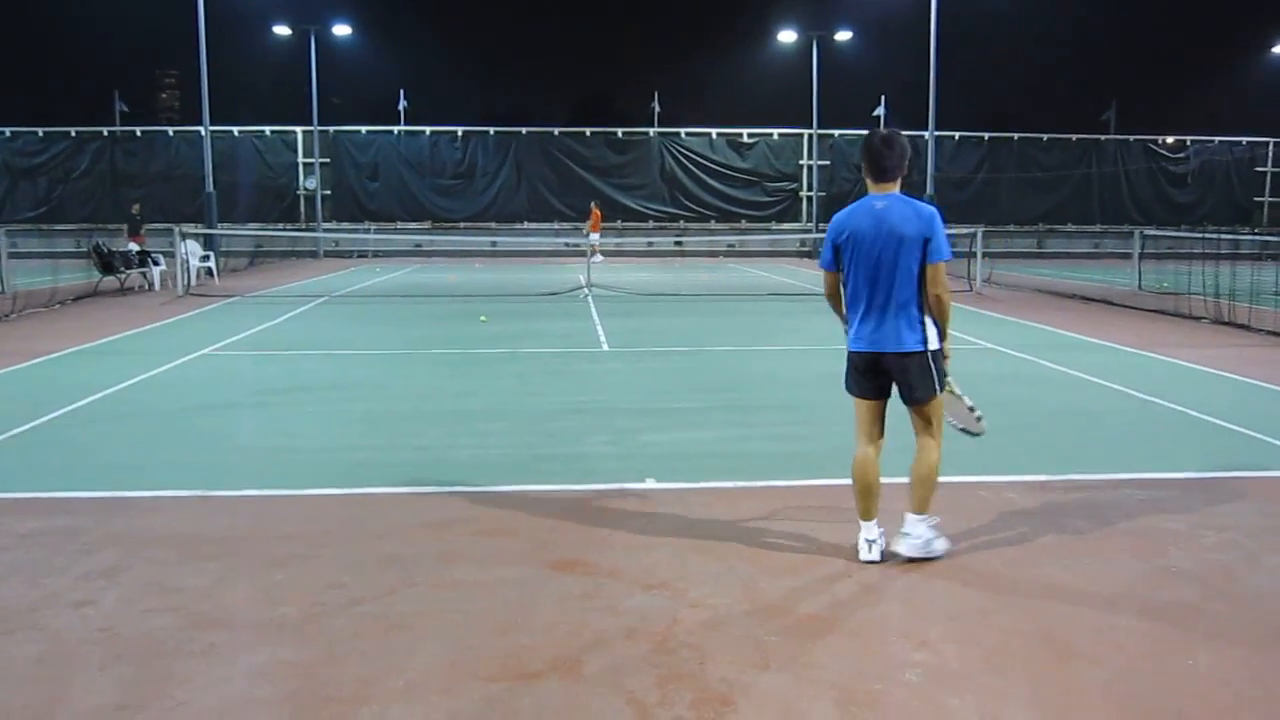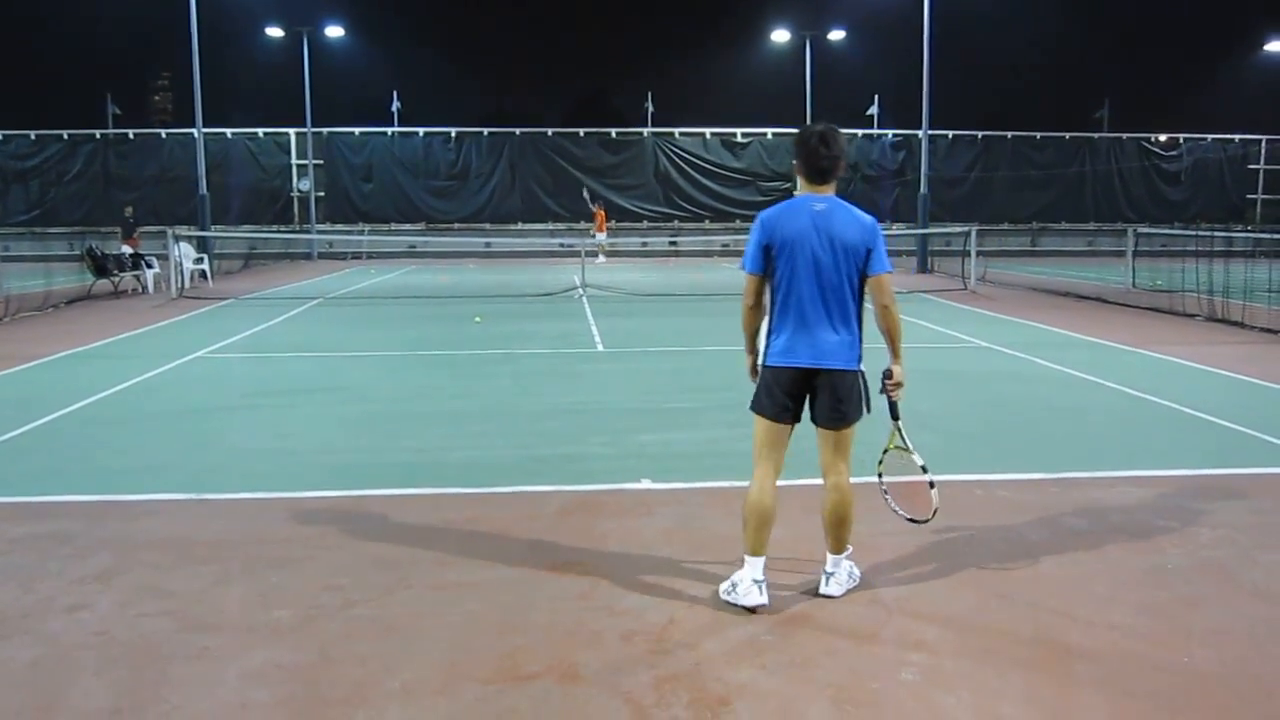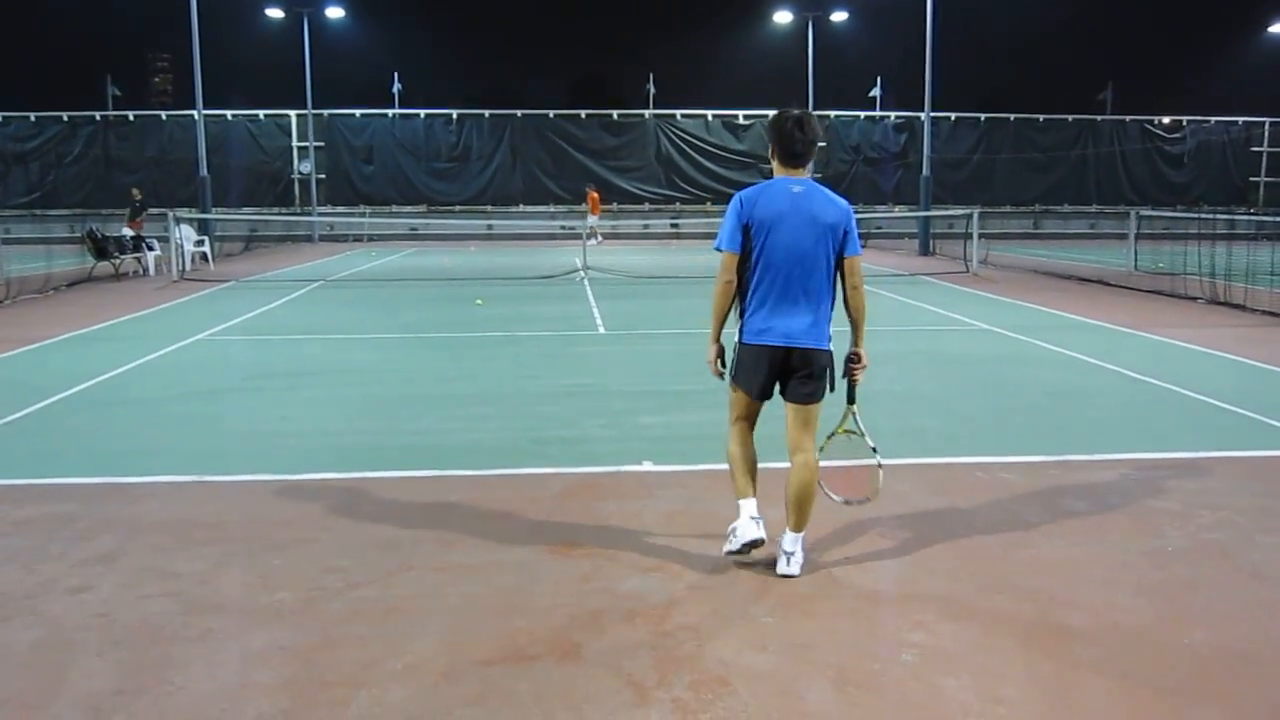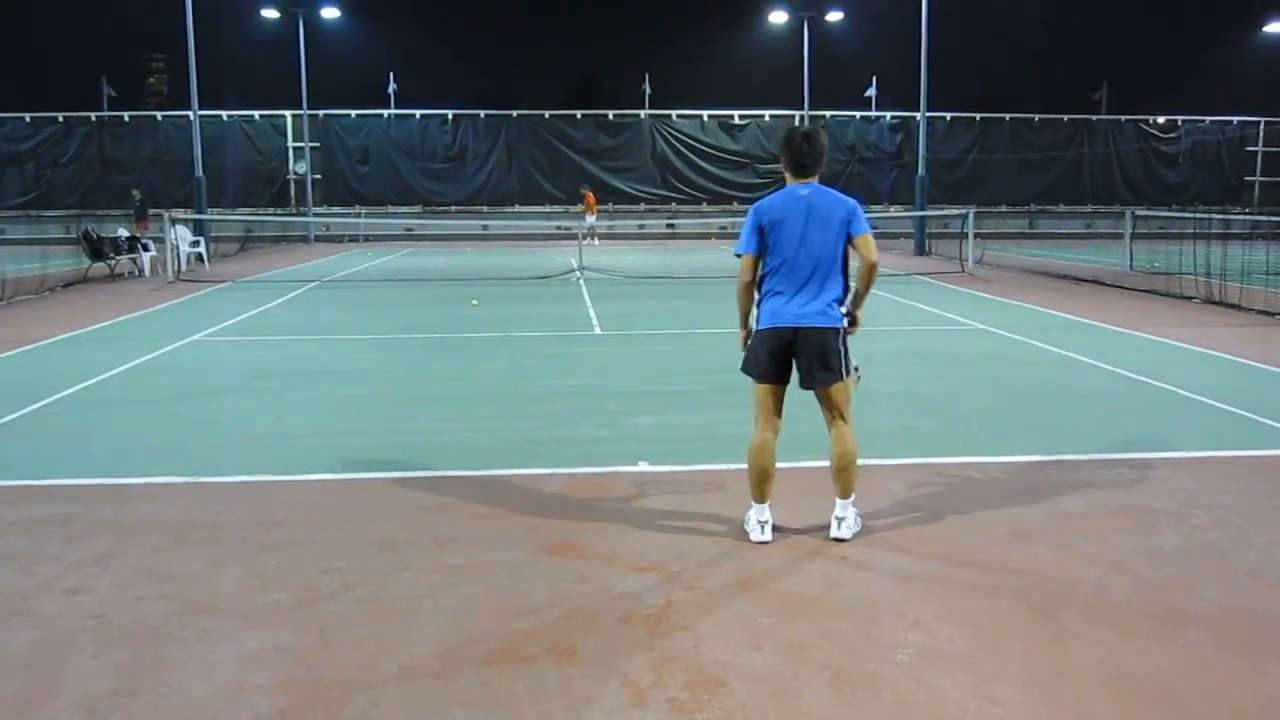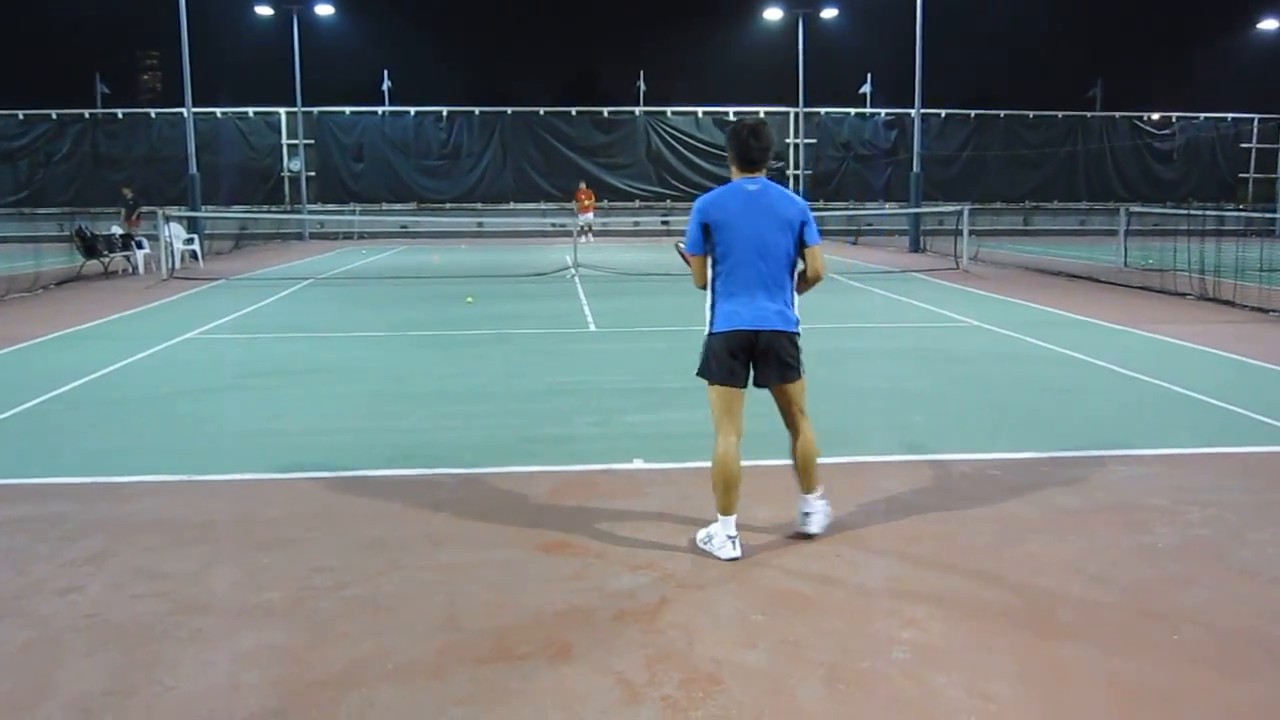
dt=1s
person 1, frame 1
left shoulder: (841, 222)
right shoulder: (925, 217)
left elbow: (831, 291)
right elbow: (937, 291)
right wrist: (944, 336)
left hip: (863, 348)
right hip: (913, 345)
left knee: (868, 443)
right knee: (929, 437)
left ankle: (869, 535)
right ankle: (916, 530)
person 1, frame 2
left shoulder: (770, 222)
right shoulder: (864, 227)
left elbow: (752, 300)
right elbow: (884, 303)
left wrist: (751, 352)
right wrist: (896, 361)
left hip: (782, 361)
right hip: (839, 364)
left knee: (765, 471)
right knee: (836, 471)
left ankle: (751, 577)
right ankle: (837, 569)
person 1, frame 3
left shoulder: (746, 202)
right shoulder: (839, 209)
left elbow: (727, 279)
right elbow: (854, 285)
left wrist: (715, 338)
right wrist: (859, 343)
left hip: (757, 340)
right hip: (812, 345)
left knee: (740, 427)
right knee: (802, 448)
left ankle: (748, 517)
right ankle: (792, 548)
person 1, frame 4
left shoulder: (762, 210)
right shoulder: (845, 206)
left elbow: (746, 278)
right elbow: (870, 259)
left wrist: (744, 324)
right wrist: (855, 306)
left hip: (773, 327)
right hip: (824, 326)
left knee: (766, 426)
right knee: (839, 423)
left ankle: (759, 516)
right ankle: (845, 514)
person 1, frame 5
left shoulder: (707, 206)
right shoulder: (794, 205)
left elbow: (700, 278)
right elbow: (815, 271)
left hip: (728, 329)
right hip: (780, 328)
left knee: (727, 433)
right knee: (799, 422)
left ankle: (725, 531)
right ankle: (812, 508)
